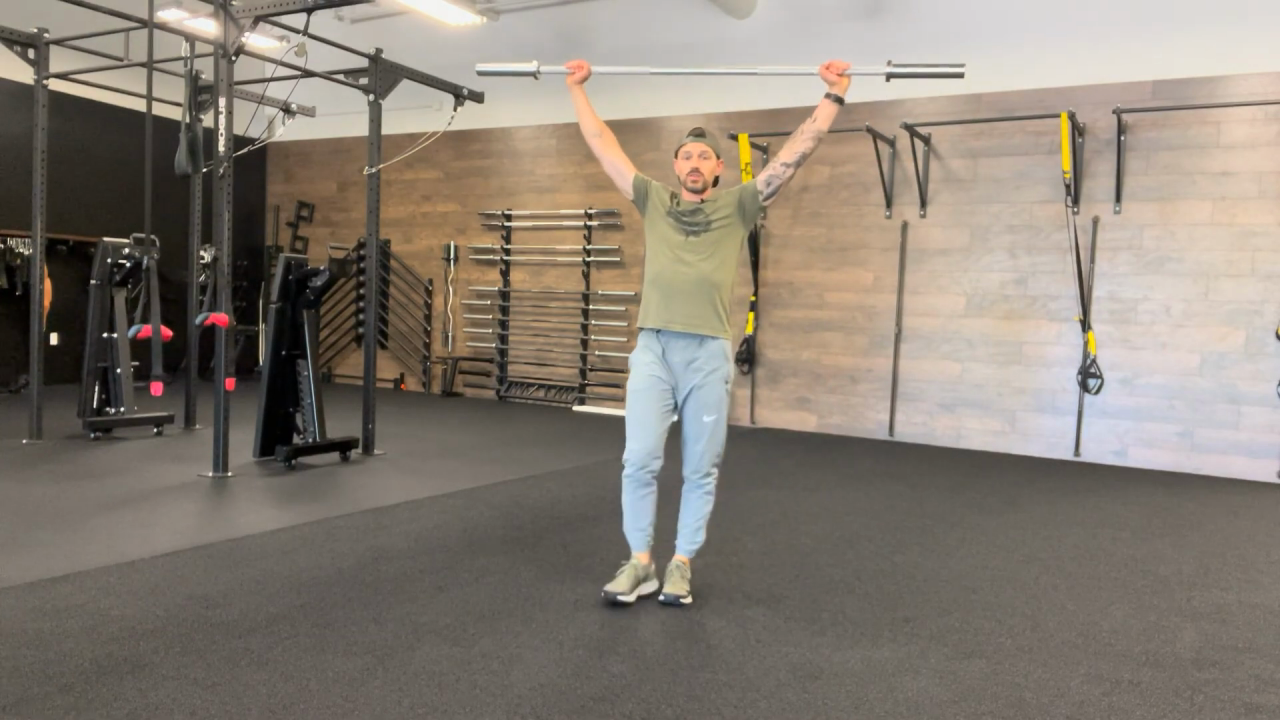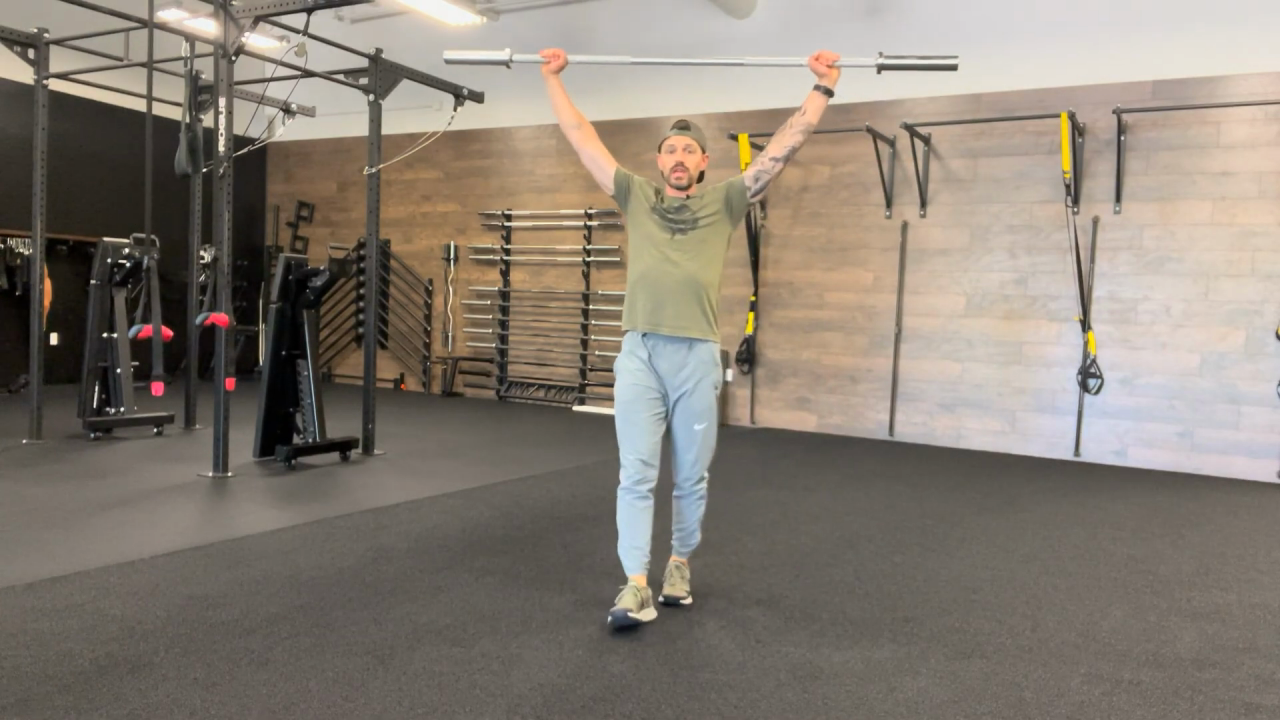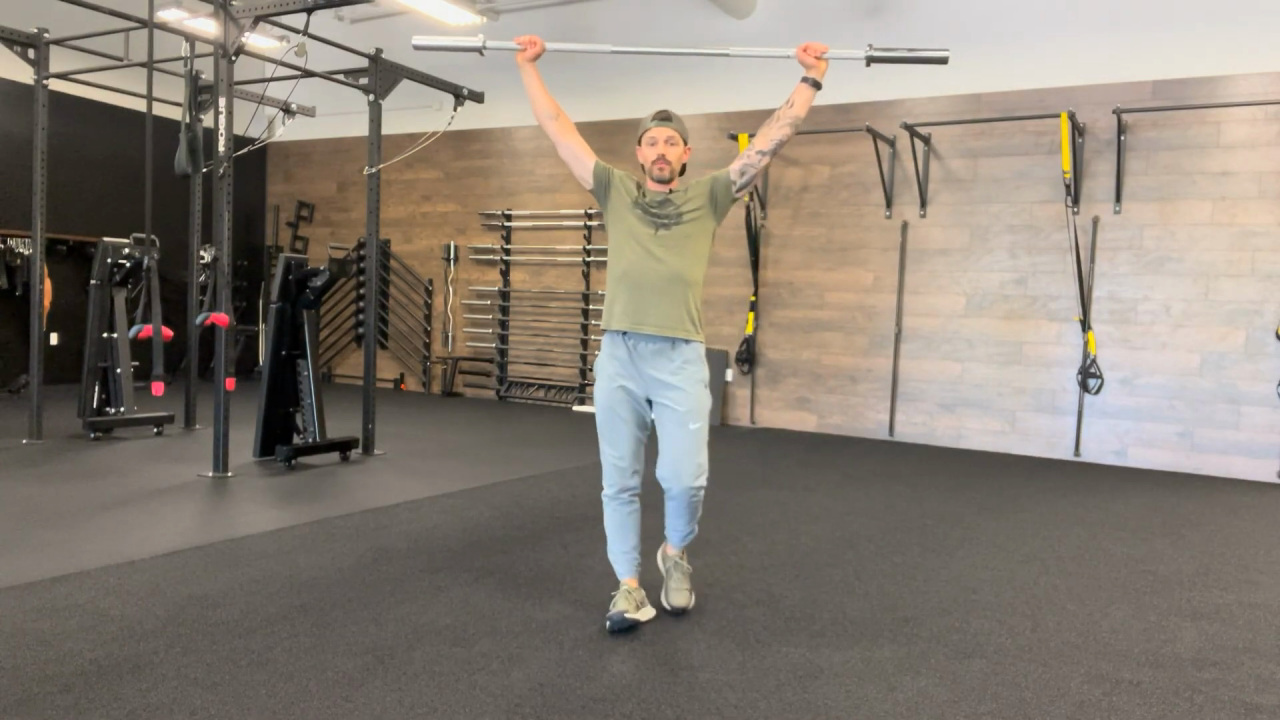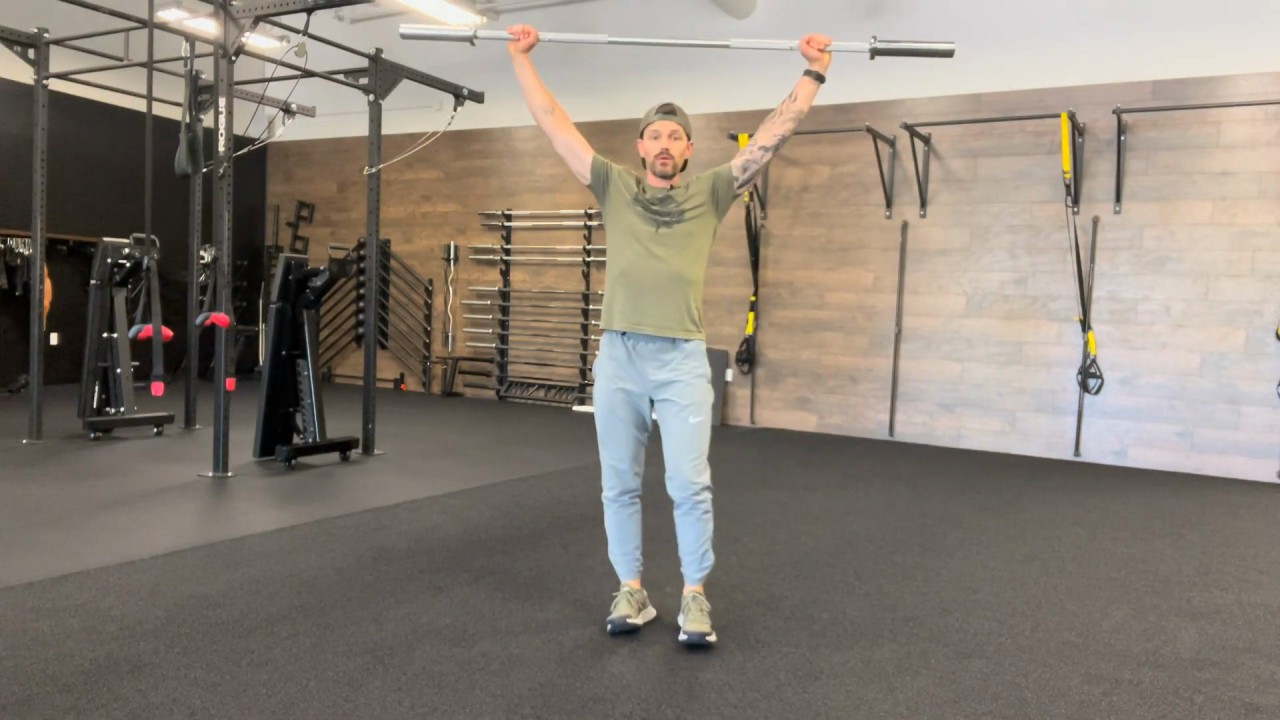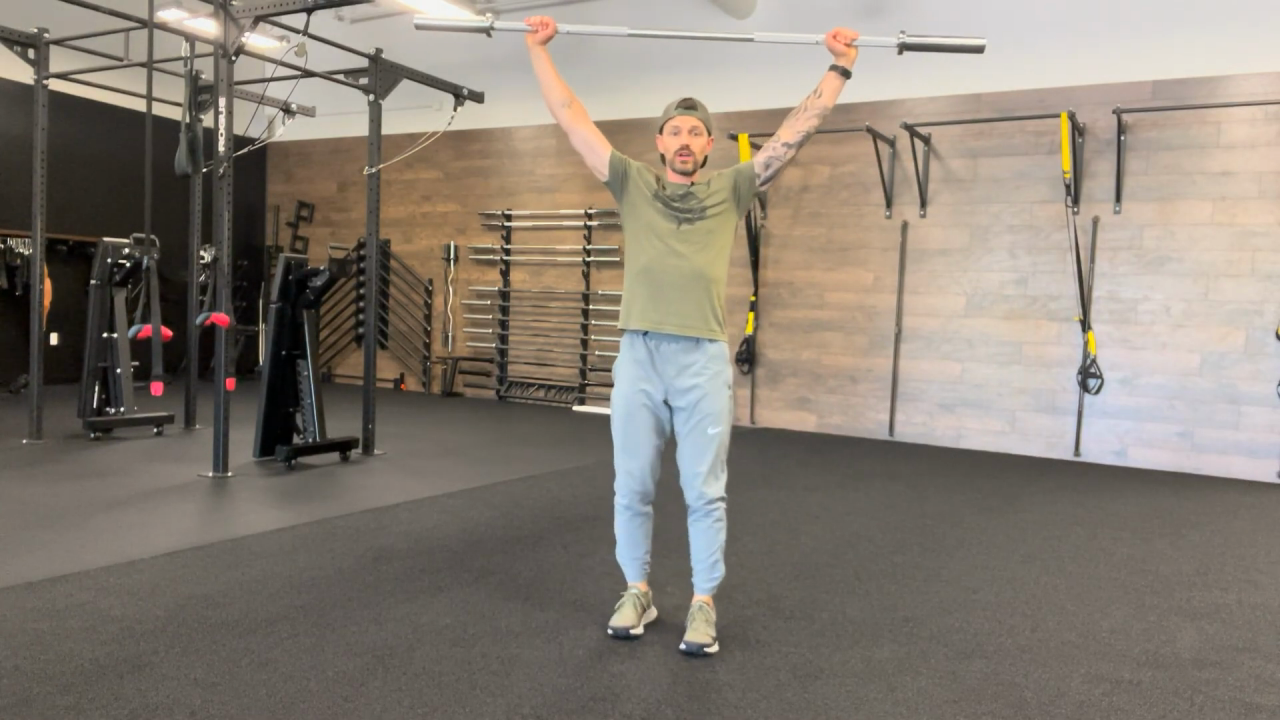
dt=0.4s
person 1, frame 1
left shoulder: (738, 205)
right shoulder: (653, 200)
left elbow: (796, 152)
right elbow: (603, 145)
left wrist: (834, 94)
right wrist: (577, 89)
left hip: (708, 352)
right hip: (652, 348)
left knee: (700, 470)
right knee: (639, 461)
left ankle: (681, 563)
right ankle: (640, 563)
person 1, frame 2
left shoulder: (725, 201)
right shoulder: (634, 195)
left elbow: (784, 146)
right elbow: (581, 137)
left wrist: (823, 86)
right wrist: (553, 78)
left hip: (696, 354)
right hip: (638, 352)
left knee: (690, 476)
right knee: (637, 474)
left ankle: (679, 563)
right ankle: (636, 585)
person 1, frame 3
left shoulder: (708, 196)
right shoulder: (614, 190)
left elbow: (769, 140)
right elbow: (558, 129)
left wrist: (810, 79)
right wrist: (529, 67)
left hip: (681, 357)
right hip: (619, 354)
left knee: (685, 480)
right knee: (620, 483)
left ankle: (674, 557)
right ankle: (630, 586)
person 1, frame 4
left shoulder: (710, 192)
right shoulder: (614, 186)
left elbow: (772, 134)
right elbow: (554, 124)
left wrist: (814, 72)
right wrist: (522, 57)
left hip: (682, 356)
right hip: (619, 353)
left knee: (690, 483)
right knee: (620, 484)
left ankle: (695, 595)
right ankle: (632, 589)
person 1, frame 5
left shoulder: (731, 190)
right shoulder: (631, 183)
left elbow: (795, 131)
right elbow: (571, 118)
left wrist: (839, 67)
right wrist: (539, 50)
left hip: (704, 358)
right hip: (639, 355)
left knee: (704, 493)
right knee: (632, 486)
left ankle: (703, 603)
right ankle: (637, 591)
